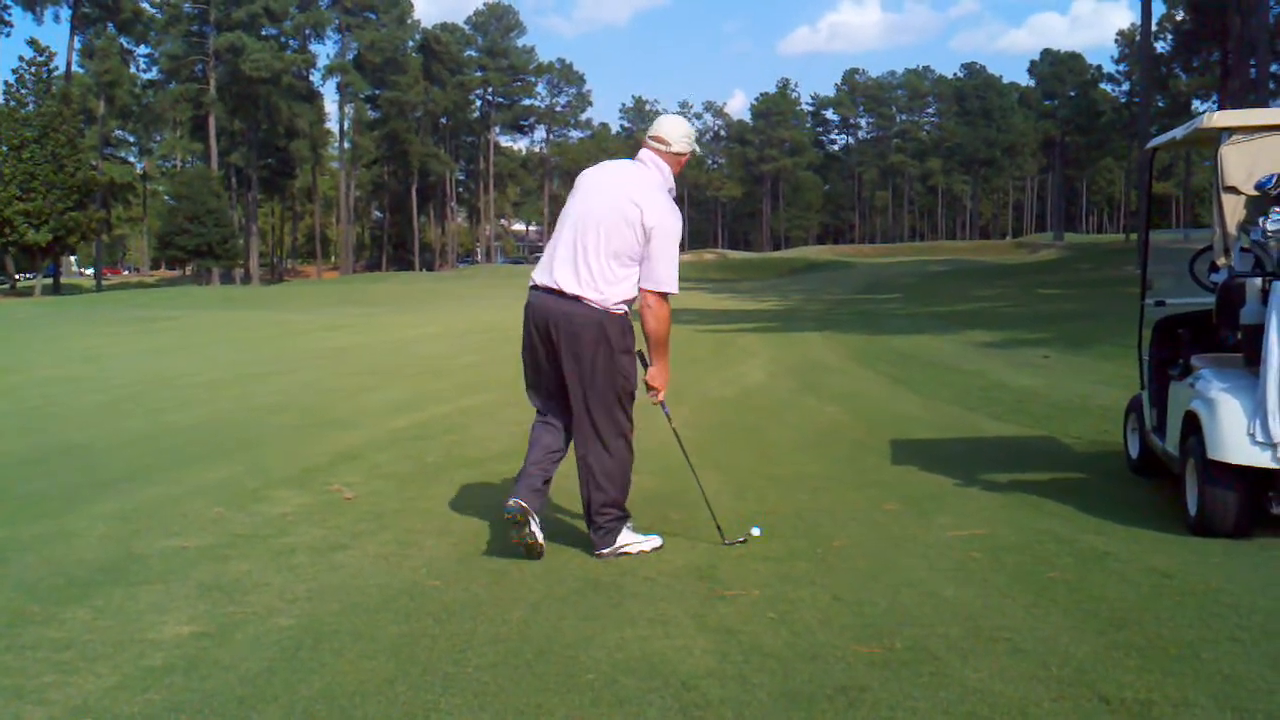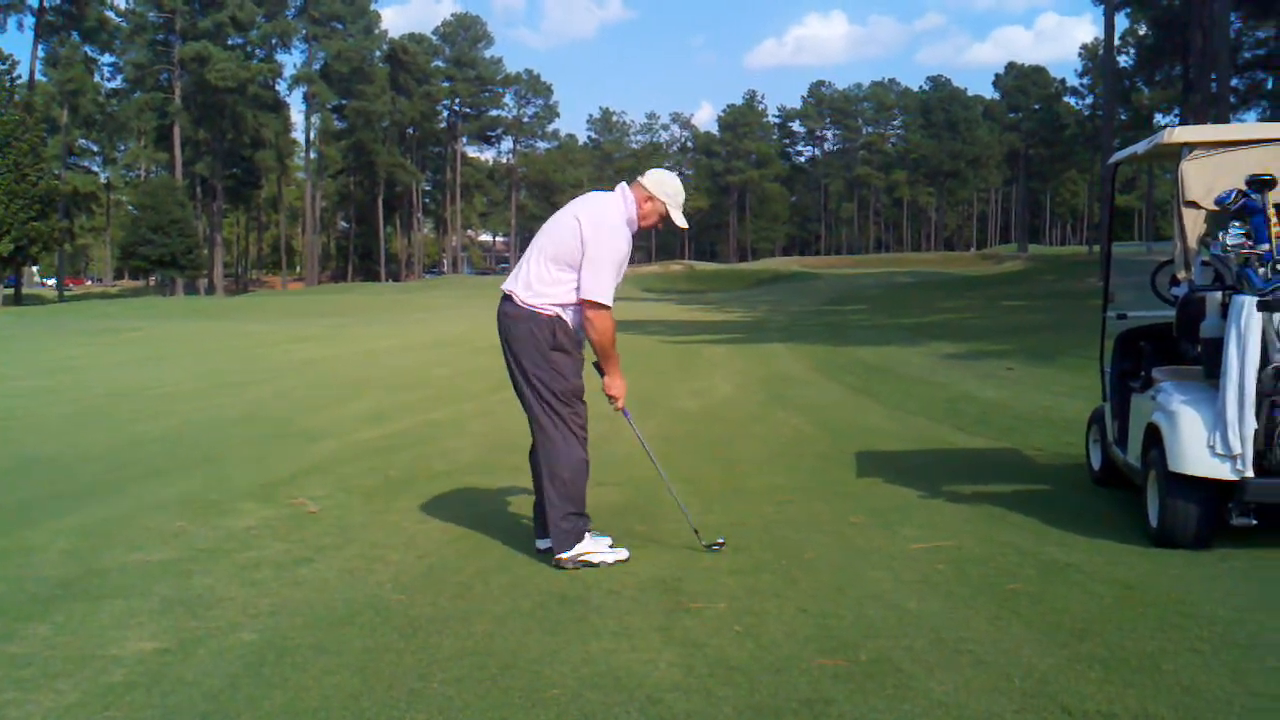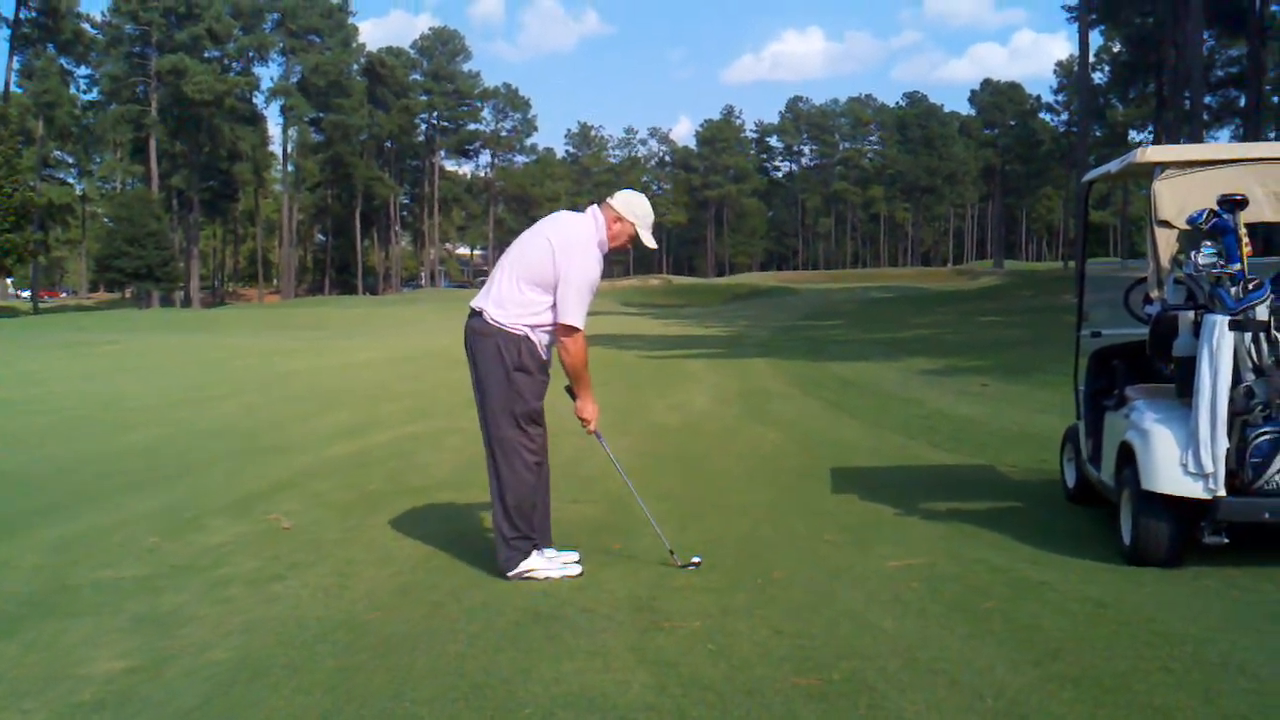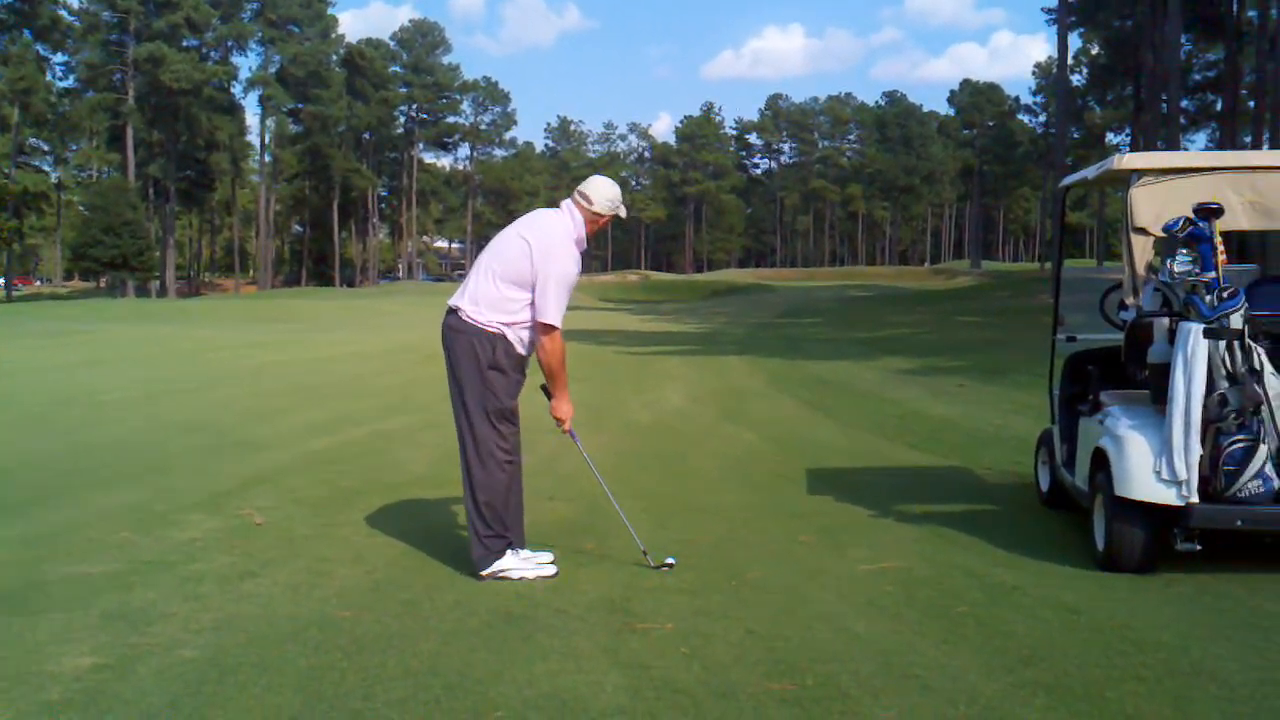
dt=0.7s
person 1, frame 1
left shoulder: (597, 172)
right shoulder: (663, 209)
right elbow: (653, 299)
right wrist: (659, 363)
left hip: (542, 302)
right hip: (594, 319)
left knee: (553, 415)
right knee: (605, 428)
left ankle: (526, 497)
right ankle: (609, 533)
person 1, frame 2
left shoulder: (599, 203)
right shoulder: (613, 228)
right elbow: (595, 310)
right wrist: (613, 372)
left hip: (524, 314)
right hip: (539, 323)
left knee: (552, 426)
right knee: (564, 427)
left ankle: (552, 528)
right ankle: (571, 539)
person 1, frame 3
left shoulder: (569, 222)
right shoulder: (585, 251)
right elbow: (570, 334)
right wrist: (585, 396)
left hip: (497, 332)
right hip: (507, 341)
left knee: (527, 446)
right knee: (520, 448)
left ankle: (532, 544)
right ankle: (521, 555)
person 1, frame 4
left shoulder: (546, 220)
right shoulder: (562, 250)
right elbow: (548, 333)
right wrist: (561, 395)
left hip: (475, 331)
right hip: (484, 340)
left knee: (500, 445)
right knee: (493, 447)
left ankle: (504, 544)
right ankle: (495, 555)
